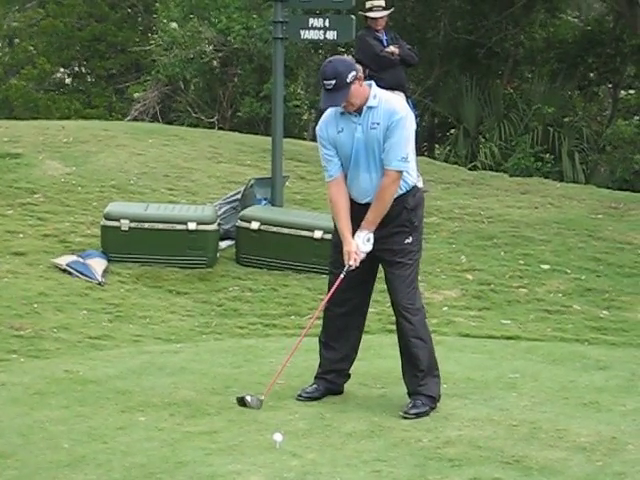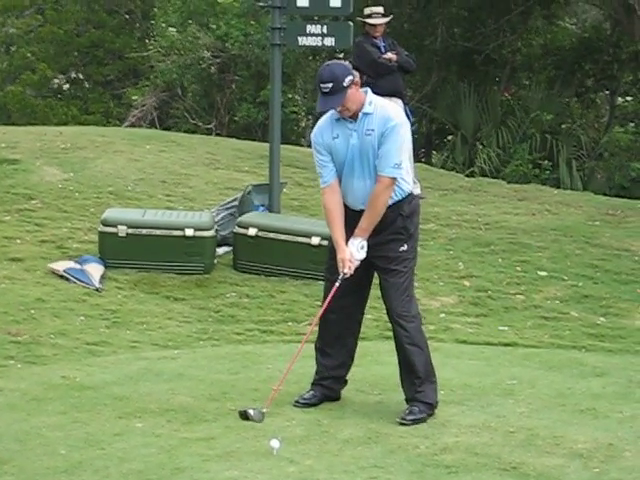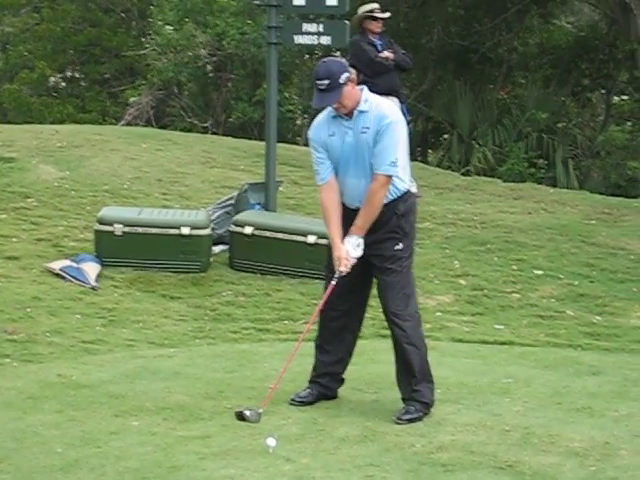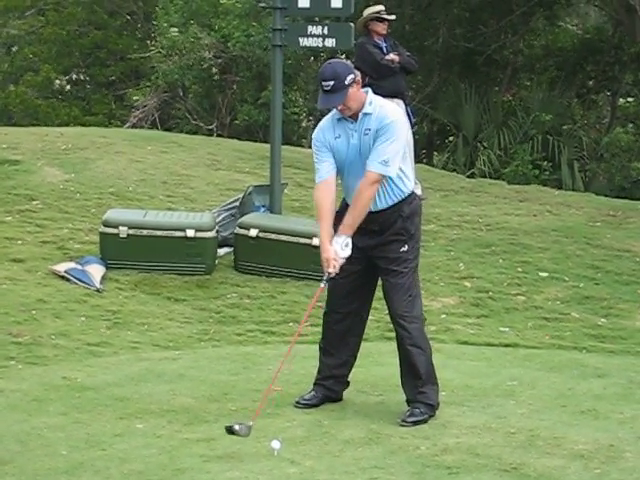
dt=0.4s
person 1, frame 1
left shoulder: (395, 111)
right shoulder: (327, 124)
left elbow: (393, 177)
right elbow: (336, 183)
left wrist: (367, 231)
right wrist: (347, 238)
left hip: (398, 210)
right hip: (354, 210)
left knee: (406, 301)
right knee: (341, 300)
left ankle: (424, 389)
right ankle: (331, 376)
person 1, frame 2
left shoulder: (390, 118)
right shoulder: (322, 131)
left elbow: (385, 185)
right elbow: (331, 190)
left wrist: (360, 238)
right wrist: (341, 245)
left hip: (394, 218)
right hip: (351, 216)
left knee: (401, 307)
right knee: (337, 306)
left ankle: (422, 395)
right ankle: (327, 382)
person 1, frame 3
left shoulder: (386, 116)
right shoulder: (320, 128)
left elbow: (381, 183)
right elbow: (328, 188)
left wrist: (355, 236)
right wrist: (337, 243)
left hip: (391, 216)
right hip: (349, 214)
left knee: (399, 307)
right knee: (337, 304)
left ankle: (418, 395)
right ankle: (324, 381)
person 1, frame 4
left shoulder: (390, 118)
right shoulder: (324, 130)
left elbow: (371, 181)
right elbow: (325, 187)
left wrist: (342, 237)
right wrist: (326, 242)
left hip: (396, 219)
right hip: (355, 219)
left knee: (404, 310)
right knee: (341, 307)
left ankle: (423, 397)
right ankle: (330, 383)
person 2, frame 1
left shoulder: (393, 36)
right shoulder: (363, 37)
left elbow: (413, 58)
right elbow: (380, 60)
left wrist: (398, 52)
right wrist: (401, 58)
left hip: (398, 91)
person 2, frame 2
left shoulder: (390, 42)
right shoulder: (361, 43)
left elbow: (412, 64)
right elbow: (377, 66)
left wrist: (395, 58)
right wrist: (398, 64)
left hip: (397, 100)
left ankle: (410, 183)
person 2, frame 3
left shoulder: (387, 41)
right shoulder: (357, 43)
left elbow: (408, 62)
right elbow: (375, 65)
left wrist: (392, 57)
right wrist: (389, 61)
left hip: (393, 99)
person 2, frame 4
left shoulder: (392, 43)
right shoulder: (363, 45)
left elbow: (413, 64)
right elbow: (381, 68)
left wrist: (398, 59)
right wrist: (399, 64)
left hip: (399, 101)
left ankle: (411, 187)
